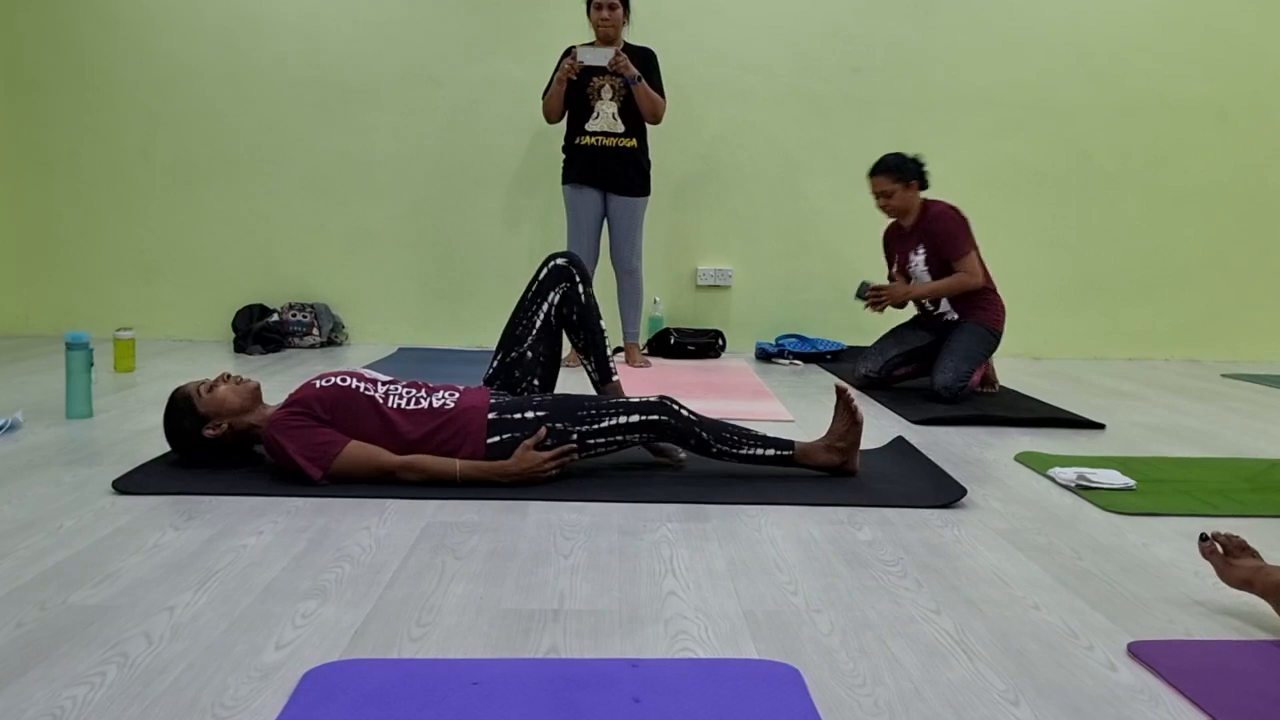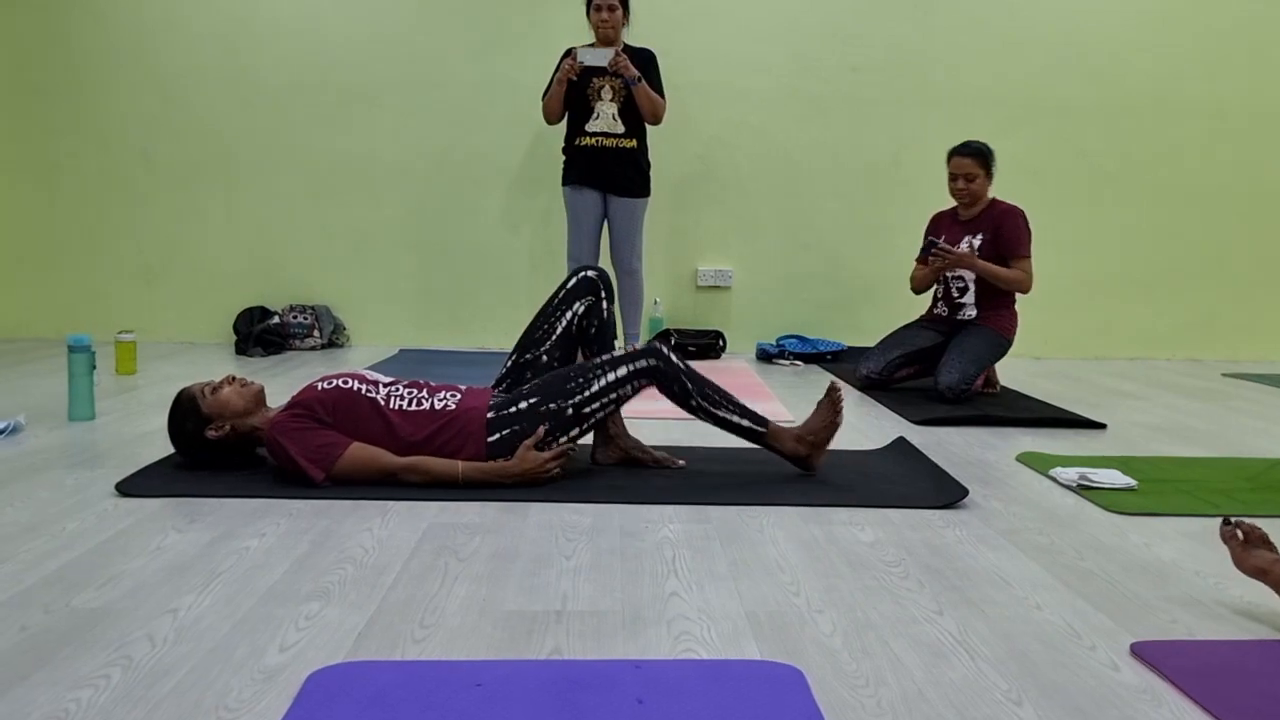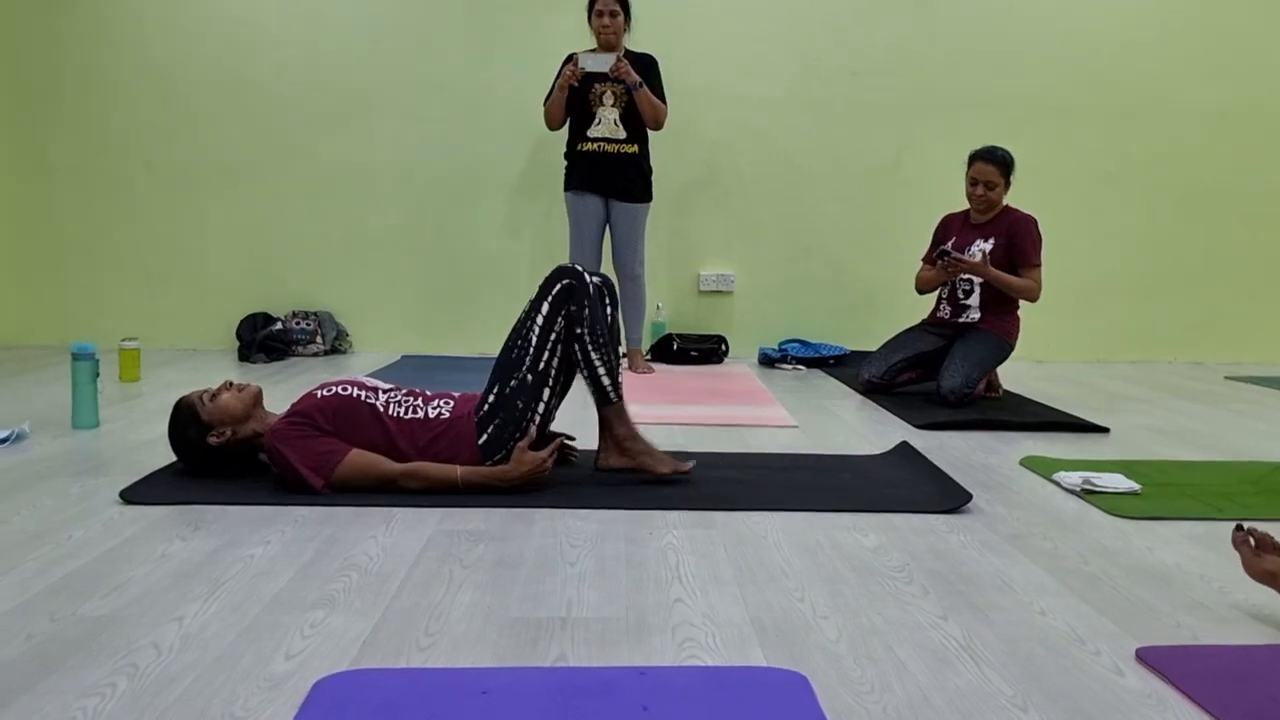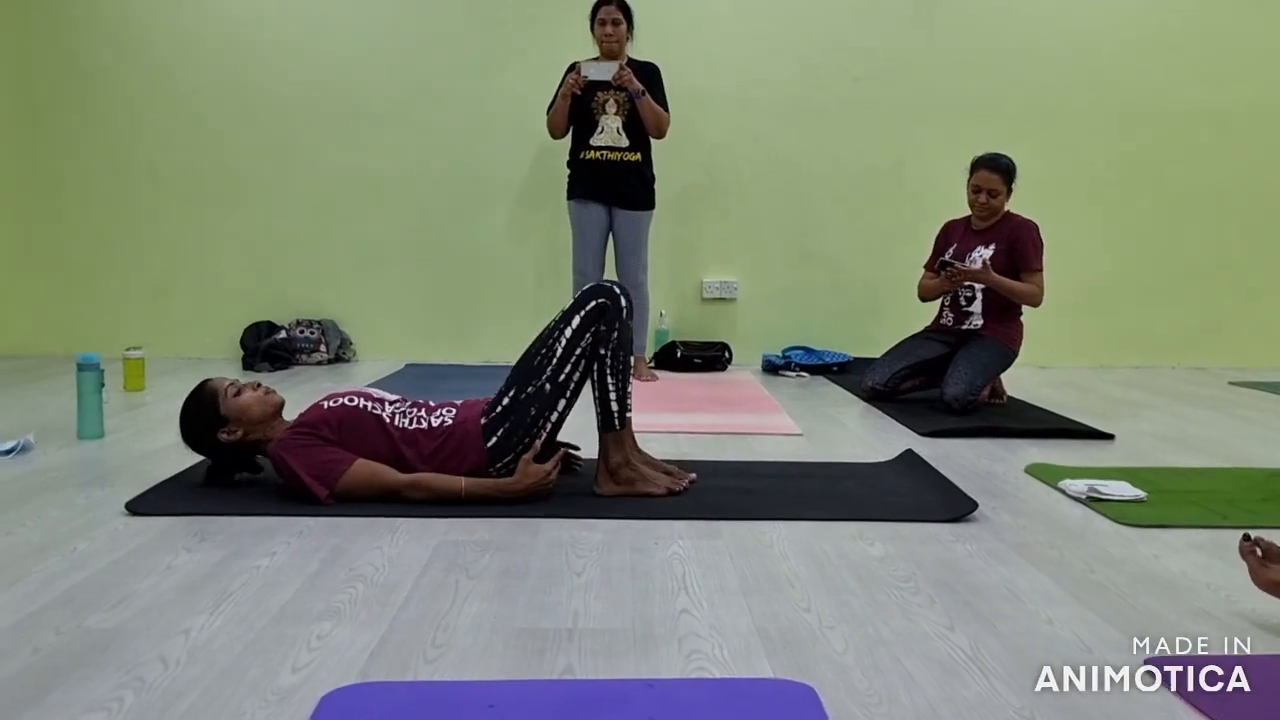
dt=0.4s
person 1, frame 1
left shoulder: (301, 409)
right shoulder: (288, 436)
right elbow: (399, 467)
right wrist: (501, 472)
left hip: (493, 402)
right hip: (492, 436)
left knee: (563, 269)
right knee: (663, 416)
left ankle: (616, 399)
right ankle: (815, 454)
person 1, frame 2
left shoulder: (302, 413)
right shoulder: (288, 437)
right elbow: (401, 468)
right wrist: (502, 473)
left hip: (491, 403)
right hip: (492, 435)
left knee: (589, 282)
right knee: (650, 359)
left ankle: (611, 437)
right ankle: (787, 441)
person 1, frame 3
left shoulder: (298, 419)
right shoulder: (289, 444)
right elbow: (400, 474)
left wrist: (537, 433)
right wrist: (503, 476)
left hip: (475, 416)
right hip: (489, 440)
left knee: (595, 287)
right knee: (567, 282)
left ankle: (615, 444)
right ankle: (622, 442)
person 1, frame 4
left shoulder: (308, 430)
right shoulder: (293, 453)
right elbow: (405, 485)
left wrist: (535, 438)
right wrist: (507, 487)
left hip: (485, 421)
right hip: (493, 446)
left knee: (608, 298)
right knee: (602, 305)
left ankle: (622, 453)
right ankle: (617, 469)
person 2, frame 1
left shoulder: (643, 57)
right shoulder: (573, 55)
left elbow: (656, 115)
right elbow: (551, 116)
left wrist: (632, 74)
right wrist: (561, 79)
left hip: (629, 175)
right hip: (581, 174)
left knee: (628, 262)
right knee: (580, 260)
left ankle: (632, 344)
person 2, frame 2
left shoulder: (643, 58)
right shoulder: (573, 57)
left elbow: (657, 117)
right elbow: (551, 118)
left wrist: (632, 76)
right wrist: (561, 80)
left hip: (629, 178)
right hip: (582, 177)
left knee: (629, 264)
right knee: (581, 262)
left ankle: (632, 344)
person 2, frame 3
left shoulder: (644, 64)
right shoulder: (574, 63)
left elbow: (658, 122)
right elbow: (552, 123)
left wrist: (633, 81)
right wrist: (562, 86)
left hip: (631, 183)
right hip: (584, 182)
left knee: (631, 269)
right knee: (582, 268)
left ankle: (635, 351)
person 2, frame 4
left shoulder: (647, 72)
right shoulder: (577, 71)
left elbow: (660, 130)
right elbow: (556, 131)
left wrist: (636, 89)
right wrist: (566, 93)
left hip: (634, 191)
right hip: (586, 190)
left knee: (634, 276)
right knee: (586, 275)
left ankle: (638, 358)
person 3, frame 1
left shoulder: (941, 218)
right shoulder: (892, 234)
left elbow: (973, 278)
right elbow: (900, 290)
left wrist: (908, 293)
right wrist: (886, 299)
left hip: (976, 318)
right hip: (930, 322)
left knee: (946, 386)
right knee: (865, 375)
left ankle: (978, 368)
right ankle: (947, 360)
person 3, frame 2
left shoulder: (1007, 217)
right shoulder: (939, 221)
left elbow: (1024, 281)
right elbow: (917, 285)
left wrist: (973, 264)
right wrist: (935, 269)
left hip: (988, 324)
right hip: (939, 321)
left knee: (950, 385)
right knee: (867, 373)
left ankle: (979, 369)
right ankle: (947, 361)
person 3, frame 3
left shoulder: (1020, 225)
right shoulder: (950, 223)
left elbow: (1032, 290)
right elbow: (920, 285)
left wrist: (986, 272)
right wrist: (941, 273)
left hip: (990, 328)
right hip: (941, 324)
left knee: (953, 389)
right knee: (870, 377)
left ankle: (980, 374)
right ankle: (952, 364)
person 3, frame 4
left shoulder: (1021, 230)
right shoulder: (951, 230)
left elbow: (1035, 295)
right elbow: (923, 291)
left wrist: (989, 278)
right wrist: (944, 283)
left hip: (994, 335)
right hip: (945, 331)
left knee: (957, 396)
right knee: (874, 384)
left ankle: (985, 381)
right ankle: (955, 371)
